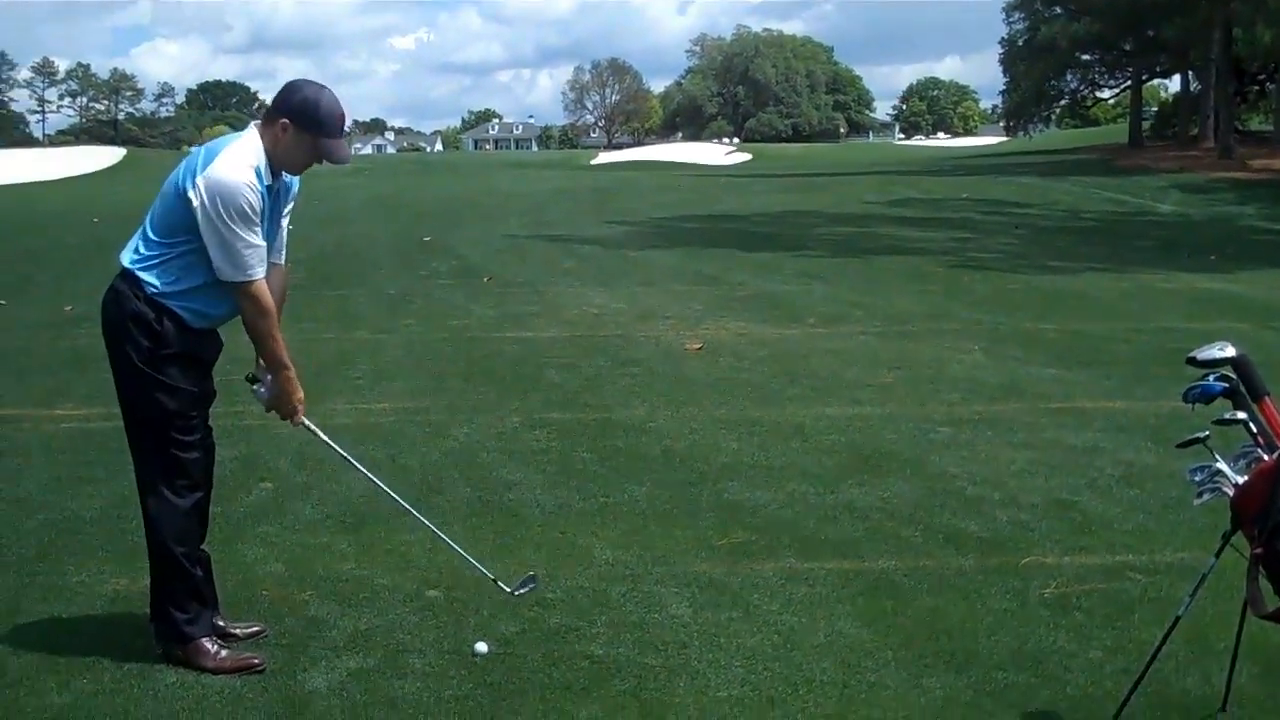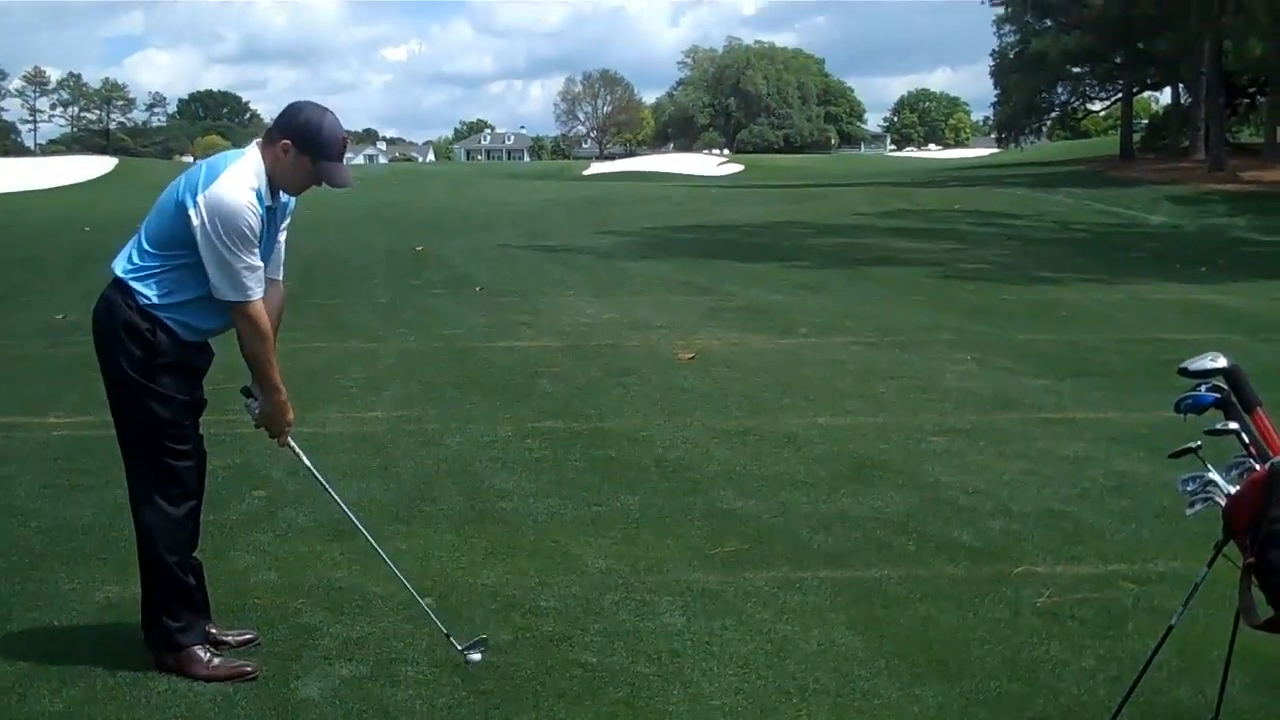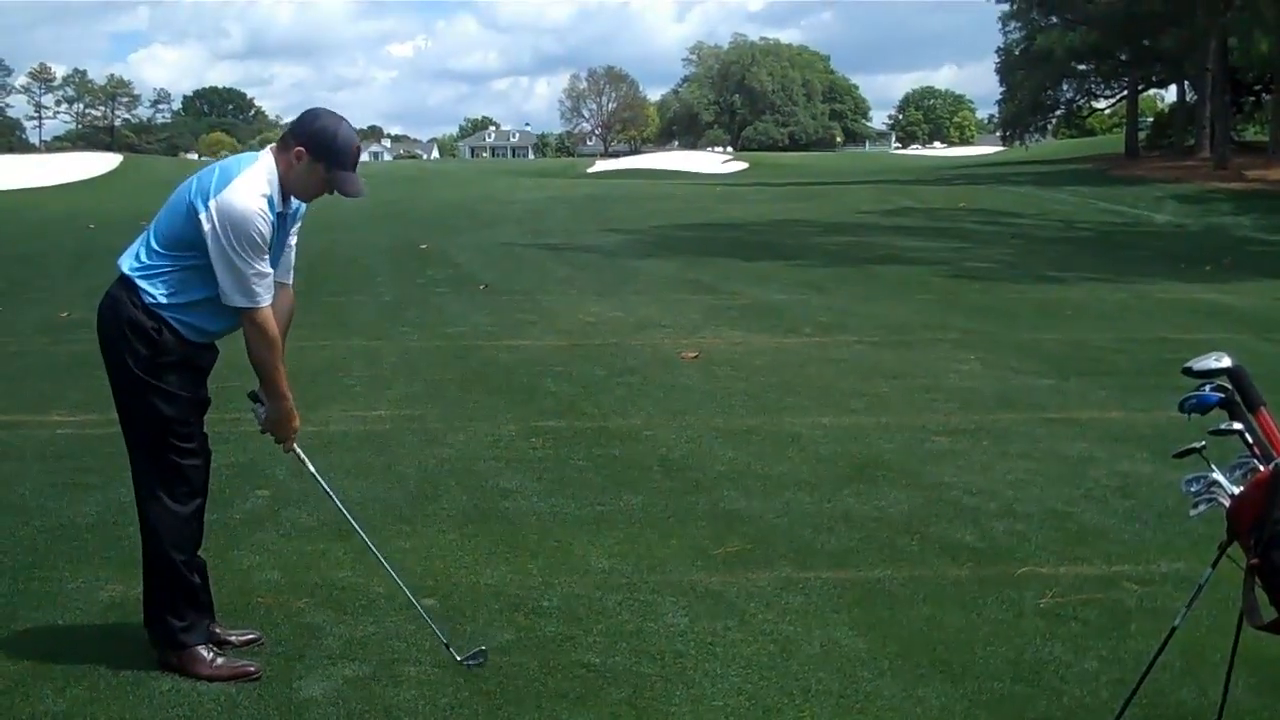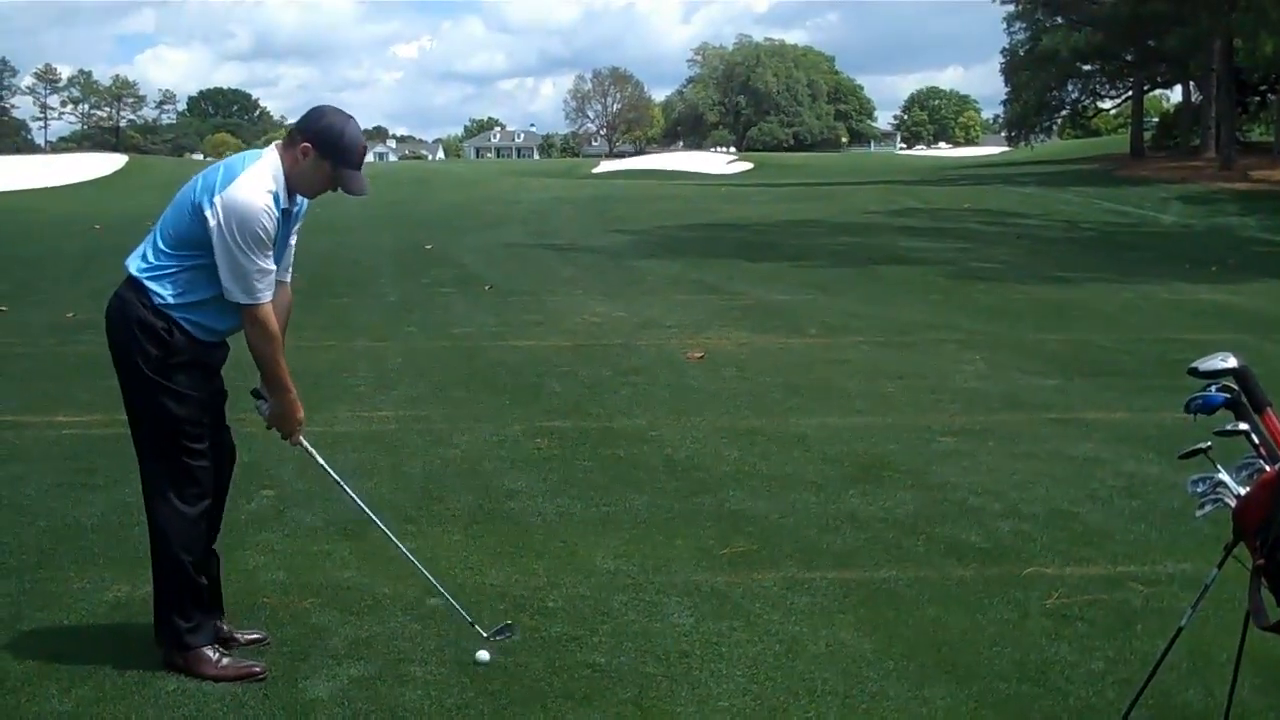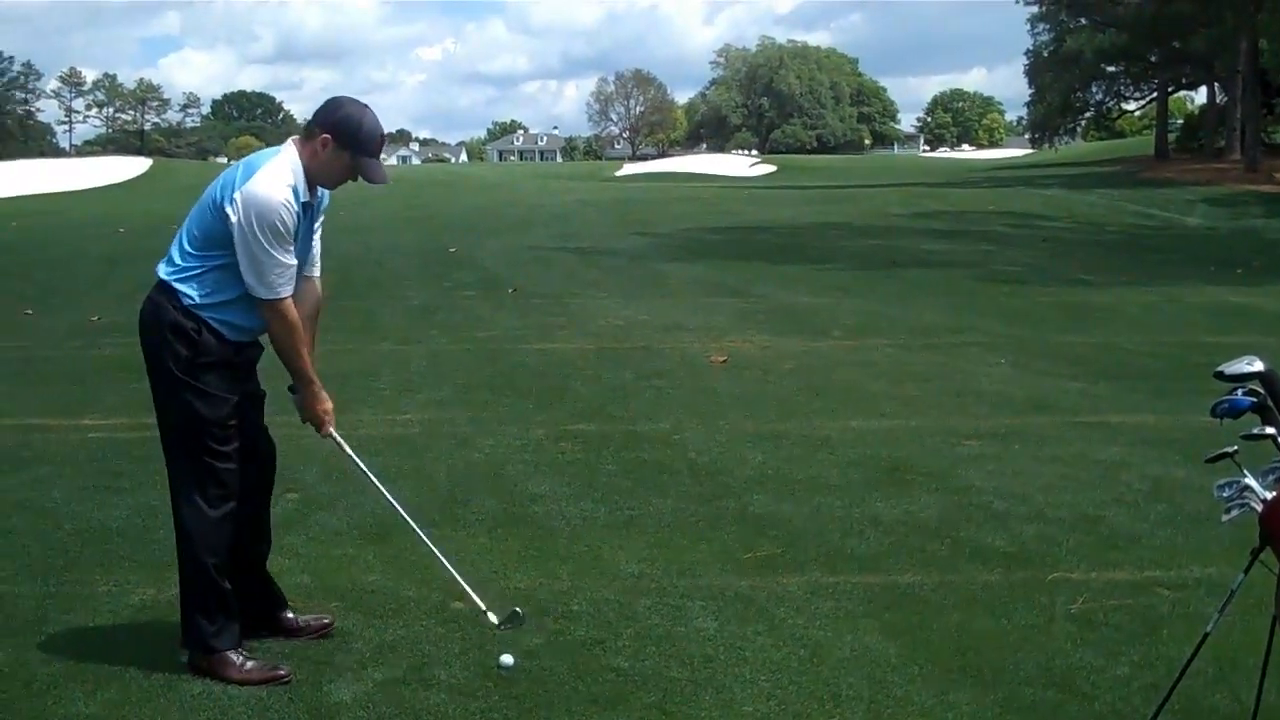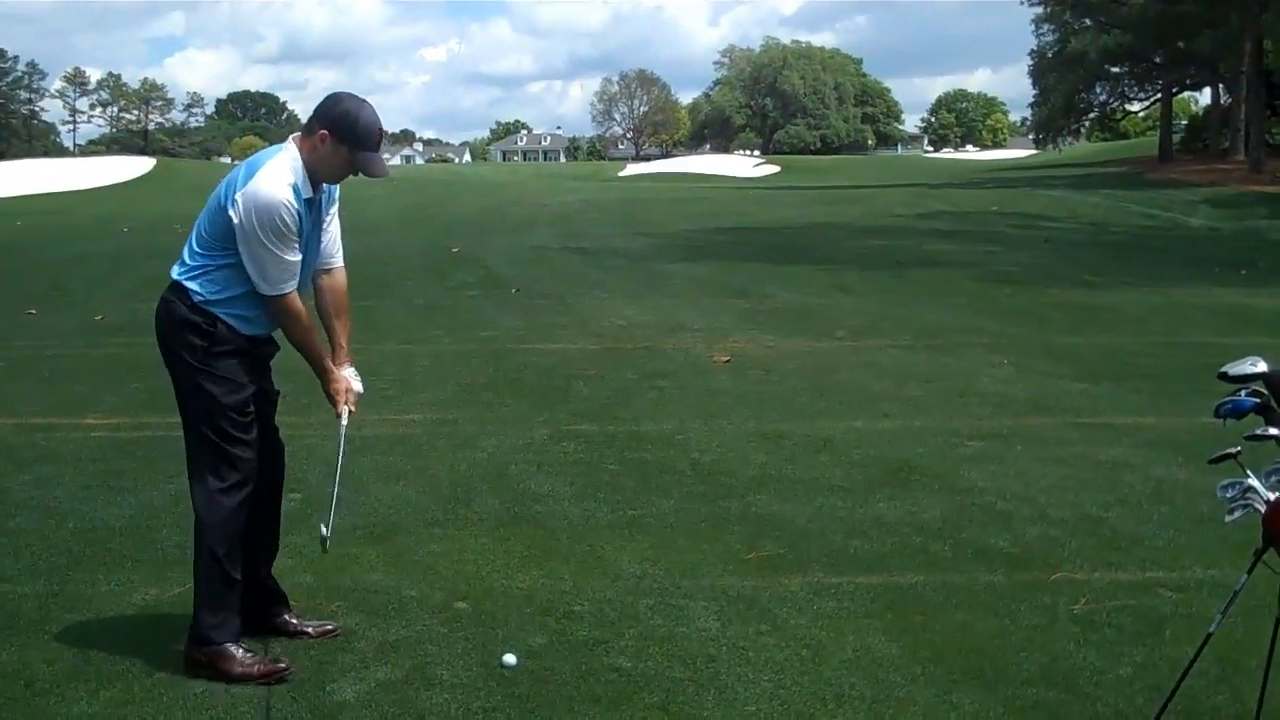
dt=0.3s
person 1, frame 1
left shoulder: (280, 177)
right shoulder: (229, 177)
left elbow: (273, 271)
right elbow: (249, 291)
left wrist: (271, 366)
right wrist: (284, 373)
left hip: (186, 323)
right hip: (148, 322)
left knee: (193, 468)
right knee: (174, 472)
left ankle: (196, 610)
right ankle: (183, 631)
person 1, frame 2
left shoulder: (275, 193)
right shoulder: (230, 196)
left elbow: (270, 288)
right elbow: (247, 310)
left wrist: (267, 386)
right wrist: (275, 395)
left hip: (175, 332)
right hip: (138, 331)
left knee: (184, 477)
right knee: (166, 482)
left ankle: (188, 618)
right ankle: (176, 638)
person 1, frame 3
left shoulder: (285, 196)
right shoulder: (243, 202)
left elbow: (279, 291)
right elbow: (255, 317)
left wrist: (274, 391)
right wrist: (281, 402)
left hip: (178, 330)
right hip: (143, 328)
left knee: (188, 474)
right knee: (173, 479)
left ankle: (190, 617)
right ankle: (180, 637)
person 1, frame 4
left shoulder: (288, 194)
right shoulder: (248, 199)
left elbow: (279, 291)
right elbow: (255, 313)
left wrist: (274, 388)
right wrist: (286, 397)
left hip: (191, 331)
right hip: (153, 329)
left knee: (212, 465)
right knee: (183, 479)
left ankle: (199, 613)
right ankle: (186, 638)
person 1, frame 5
left shoulder: (310, 189)
right shoulder: (267, 192)
left elbow: (306, 285)
right elbow: (276, 306)
left wrist: (308, 377)
right wrist: (310, 388)
left hip: (224, 334)
right hip: (185, 333)
left knee: (254, 466)
right knee: (210, 482)
left ankle: (257, 606)
right ankle: (212, 642)
person 1, frame 6
left shoulder: (321, 184)
right shoulder: (268, 193)
left elbow: (330, 271)
right elbow: (284, 299)
left wrist: (343, 360)
right wrist: (324, 374)
left hip: (243, 332)
right hip: (202, 329)
left knee: (263, 469)
right knee: (227, 473)
left ankle: (259, 606)
right ankle: (214, 637)
